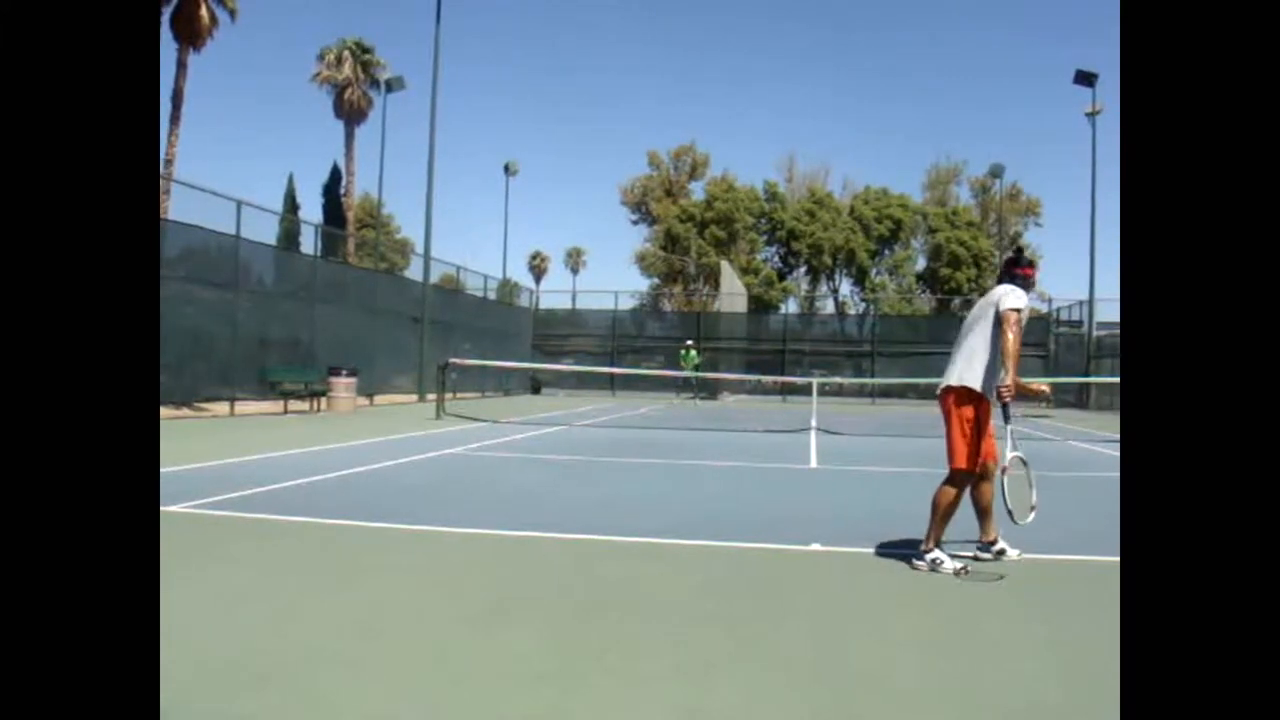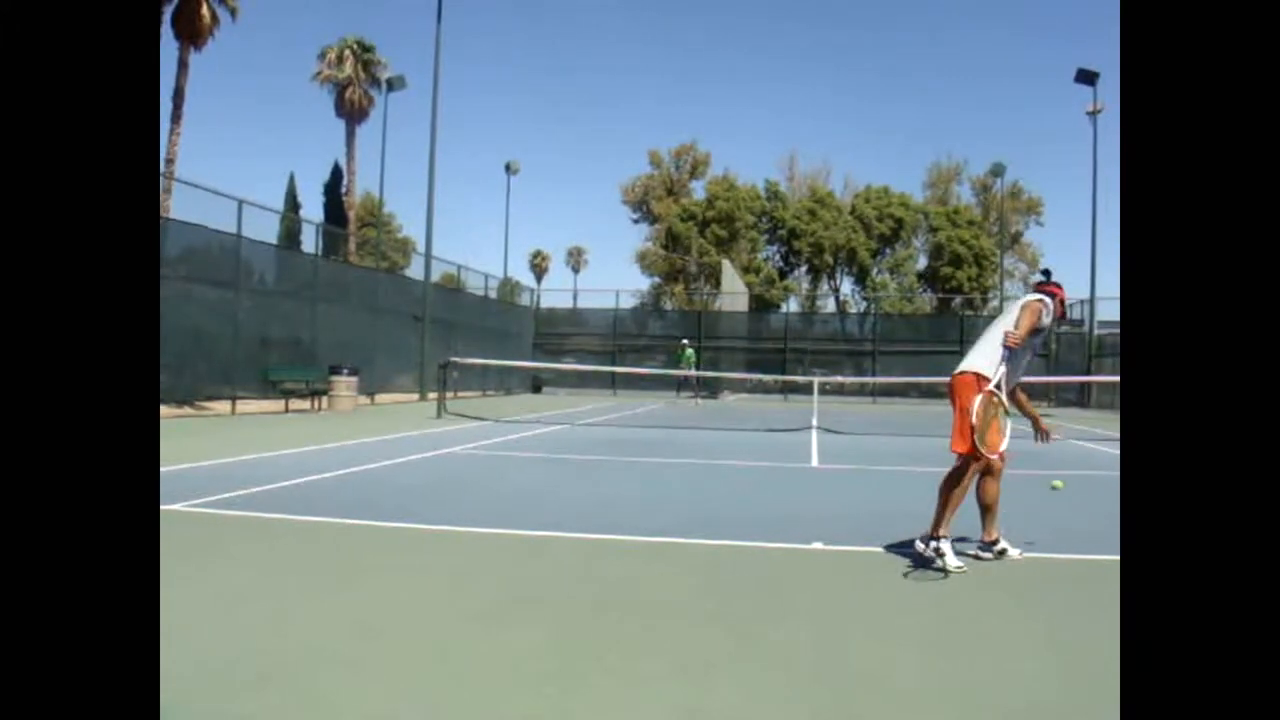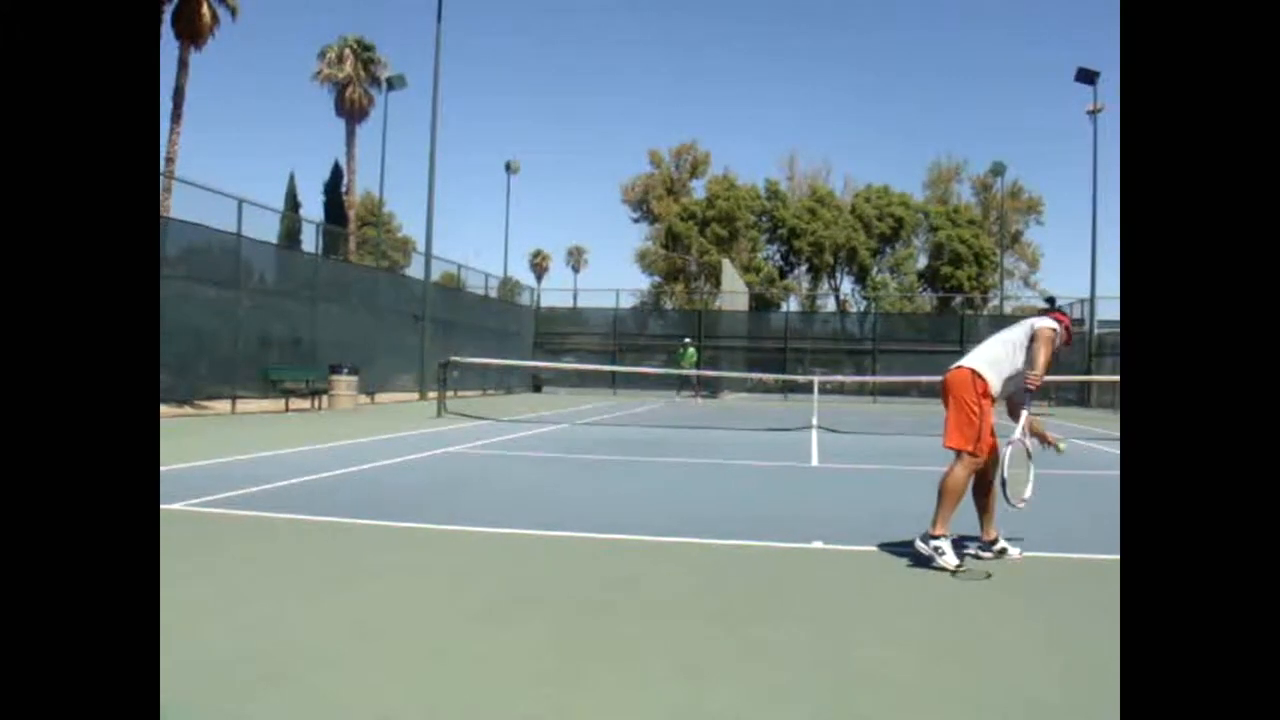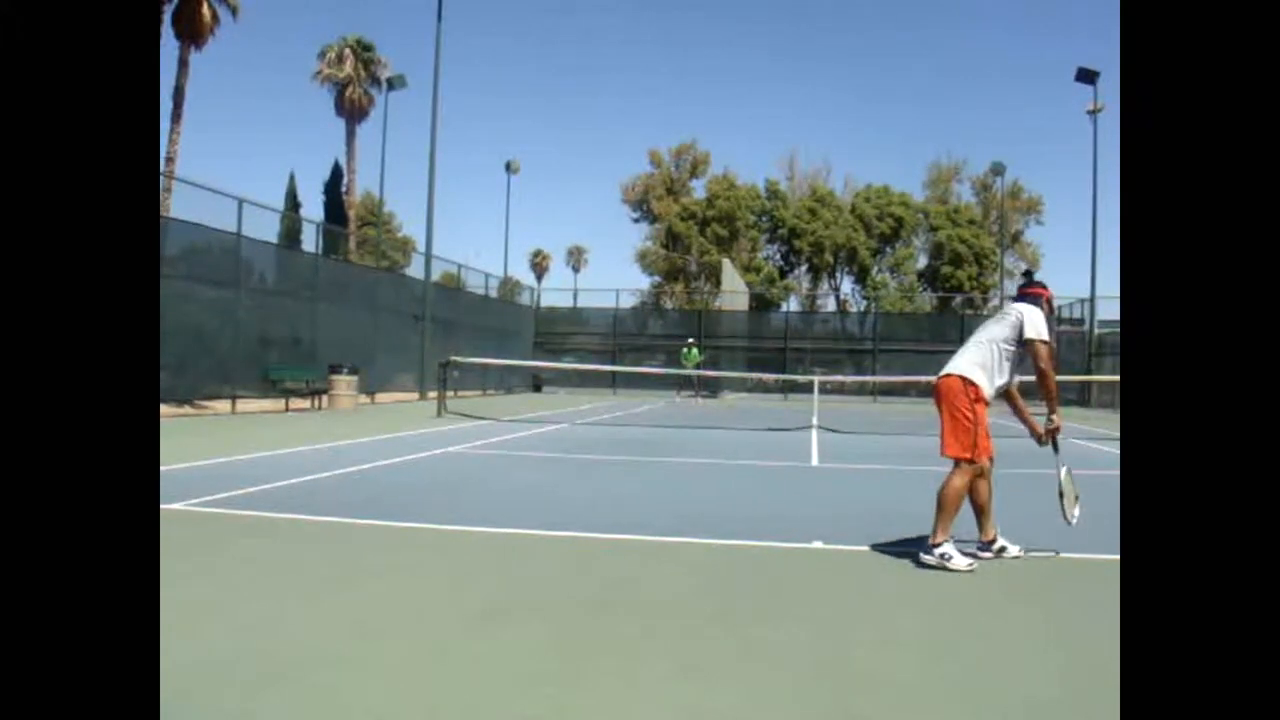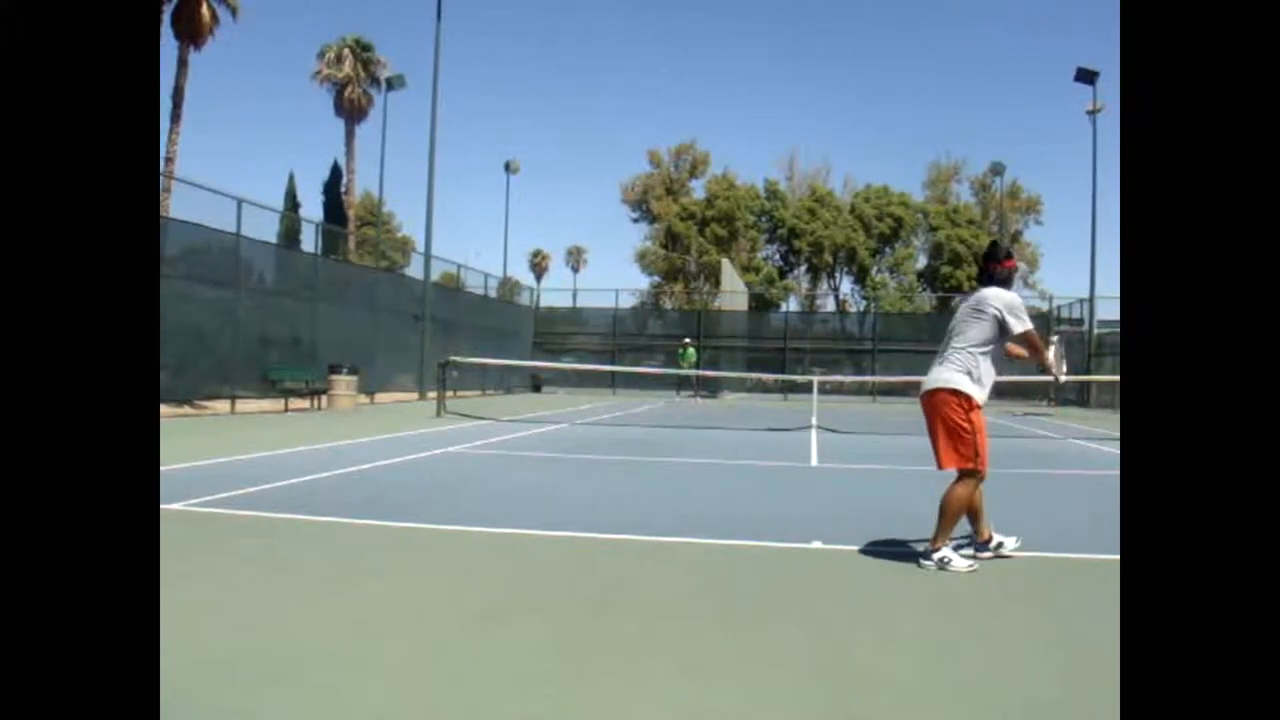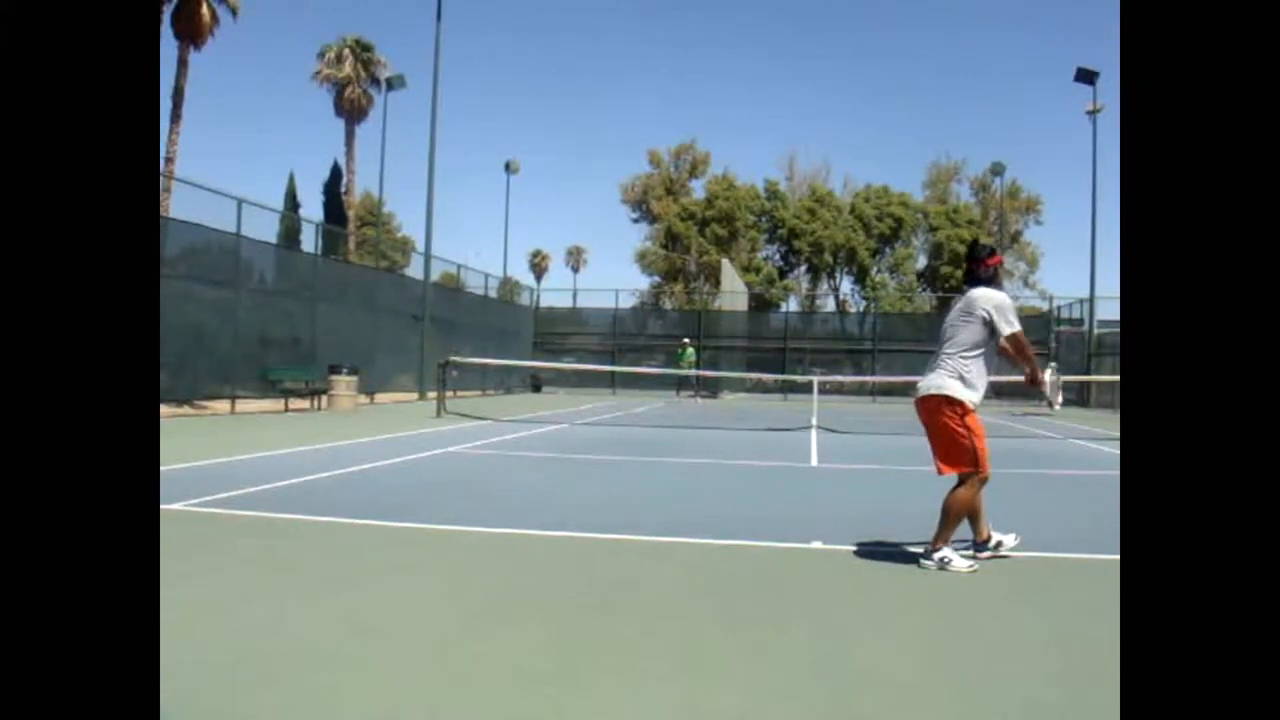
dt=0.4s
person 1, frame 1
left shoulder: (990, 299)
right shoulder: (1014, 294)
right elbow: (1010, 329)
left wrist: (1026, 388)
right wrist: (1010, 376)
left hip: (970, 391)
right hip: (966, 391)
left knee: (986, 468)
right knee: (963, 472)
left ankle: (989, 541)
right ankle: (929, 550)
person 1, frame 2
right shoulder: (1041, 301)
left elbow: (1012, 385)
right elbow: (1030, 313)
left wrist: (1036, 419)
right wrist: (1021, 334)
left hip: (984, 383)
right hip: (977, 379)
left knee: (994, 464)
right knee: (971, 459)
left ankle: (990, 540)
right ankle: (935, 537)
person 1, frame 3
left shoulder: (1019, 364)
right shoulder: (1048, 323)
left elbow: (1014, 409)
right elbow: (1044, 340)
left wrist: (1041, 434)
right wrist: (1039, 371)
left hip: (975, 385)
right hip: (972, 378)
left knee: (989, 463)
right knee: (970, 458)
left ankle: (989, 539)
right ankle: (935, 536)
person 1, frame 4
left shoulder: (1011, 324)
right shoulder: (1031, 312)
left elbow: (1009, 389)
right elbow: (1043, 365)
left wrist: (1034, 427)
right wrist: (1053, 413)
left hip: (962, 385)
right hip: (964, 383)
left knee: (983, 465)
right knee: (967, 465)
left ankle: (988, 540)
right ankle: (937, 544)
person 1, frame 5
left shoulder: (975, 301)
right shoulder: (1007, 299)
right elbow: (1035, 346)
left wrist: (1033, 358)
right wrist: (1046, 364)
left hip: (938, 389)
right hip: (956, 392)
left knee: (973, 471)
right knee: (971, 472)
left ankle: (985, 540)
right ankle: (936, 549)
person 1, frame 6
left shoulder: (968, 301)
right shoulder: (996, 300)
left elbow: (1001, 345)
right elbow: (1022, 348)
left wrist: (1021, 361)
right wrist: (1034, 371)
left hip: (933, 395)
right hip: (949, 398)
left knee: (971, 473)
right knee: (976, 474)
left ankle: (984, 539)
right ankle: (936, 550)
